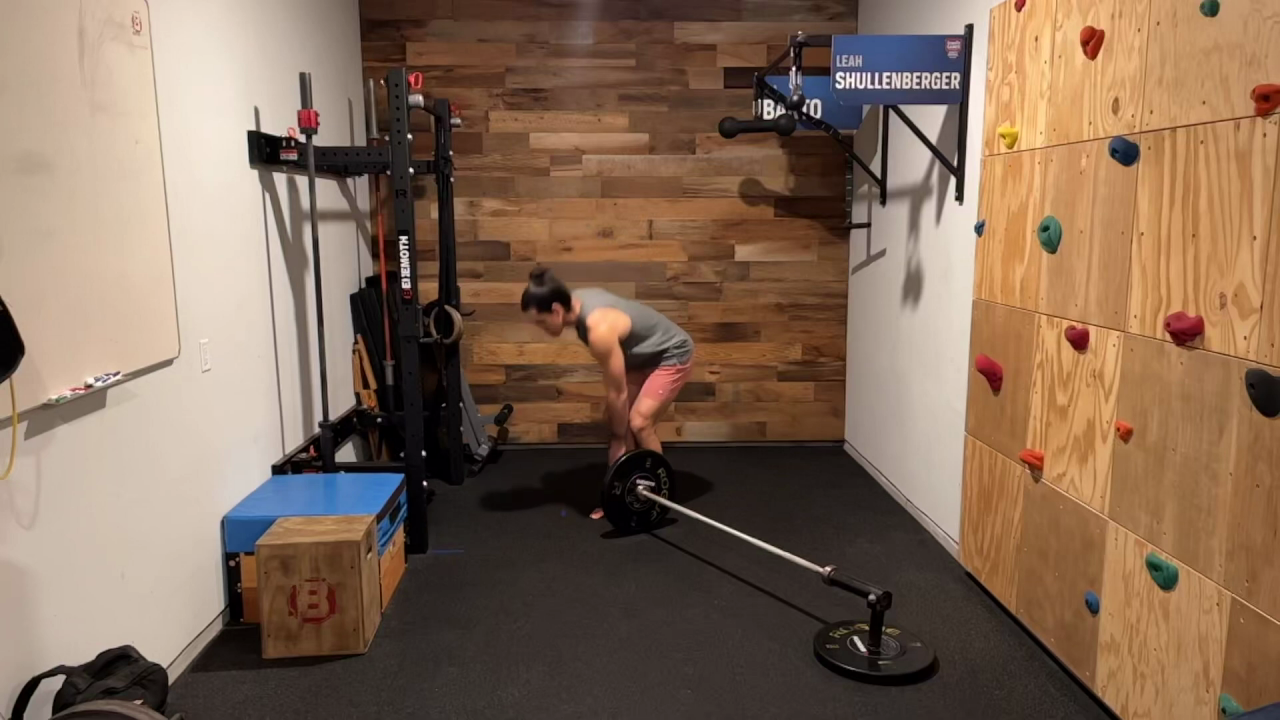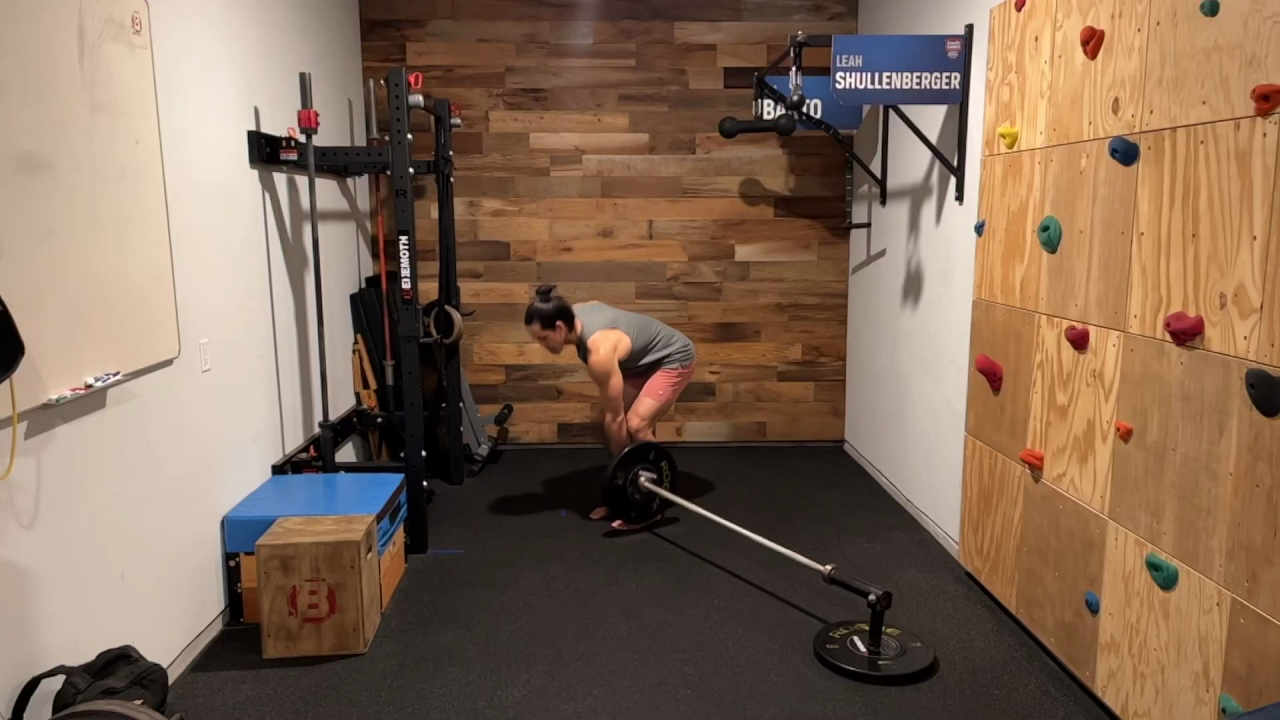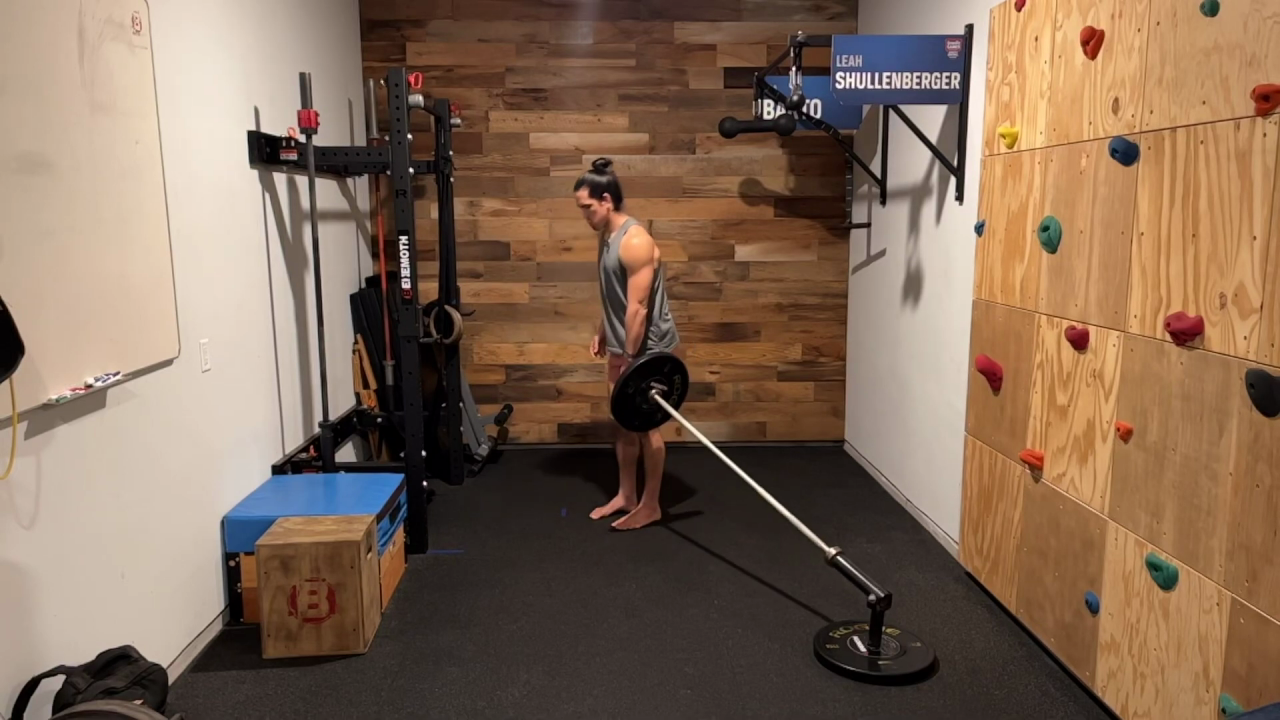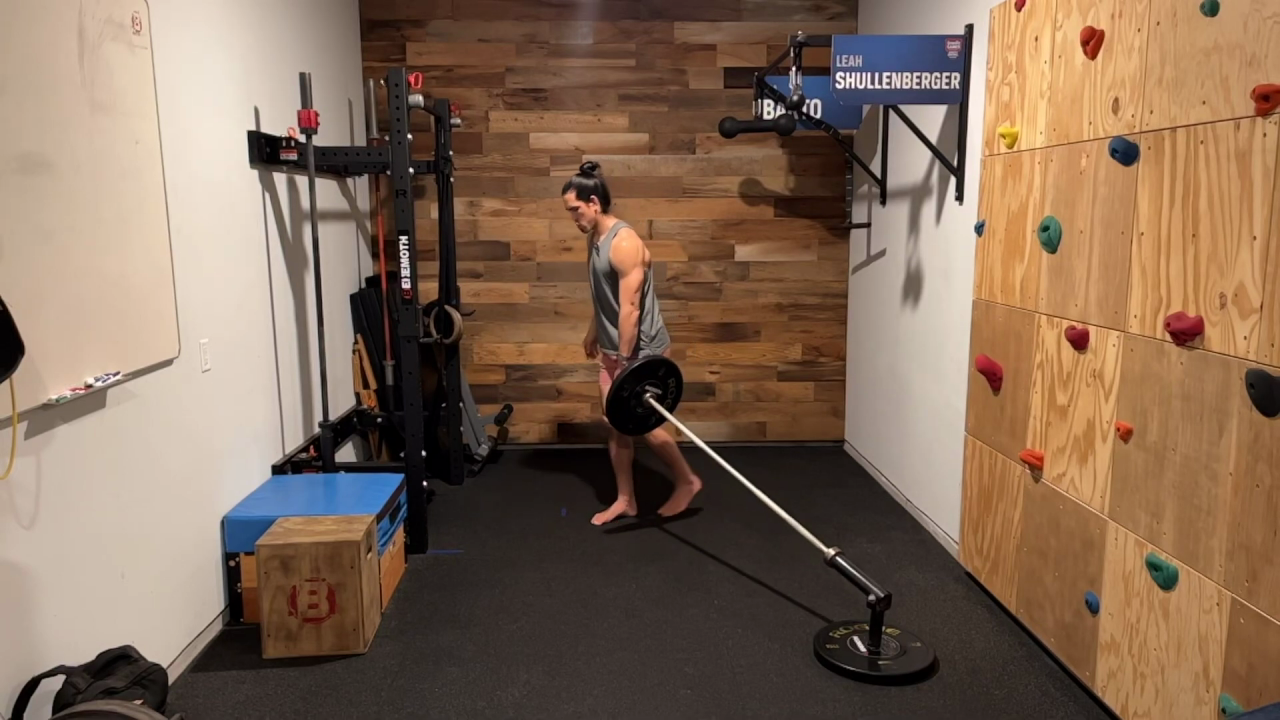
dt=0.7s
person 1, frame 1
left shoulder: (599, 329)
right shoulder: (578, 300)
left elbow: (617, 392)
left wrist: (618, 440)
left hip: (672, 354)
right hip: (645, 354)
left knee: (639, 422)
right knee: (614, 417)
person 1, frame 2
left shoulder: (600, 350)
right shoulder: (576, 314)
left elbow: (615, 416)
left hip: (673, 359)
right hip: (646, 358)
left knee: (636, 423)
right knee: (614, 423)
person 1, frame 3
left shoulder: (635, 241)
right shoulder: (606, 235)
left elbow: (639, 308)
left wrist: (632, 361)
right wrist: (601, 332)
left hip: (650, 348)
right hip: (623, 346)
left knee: (645, 425)
right knee: (623, 422)
left ankle: (650, 505)
right ankle: (626, 495)
person 1, frame 4
left shoulder: (625, 243)
right shoulder: (595, 238)
left elbow: (631, 309)
left wrist: (628, 362)
right wrist: (592, 333)
left hip: (642, 350)
right hip: (613, 349)
right knee: (616, 424)
left ankle: (687, 481)
right ankle: (626, 499)
